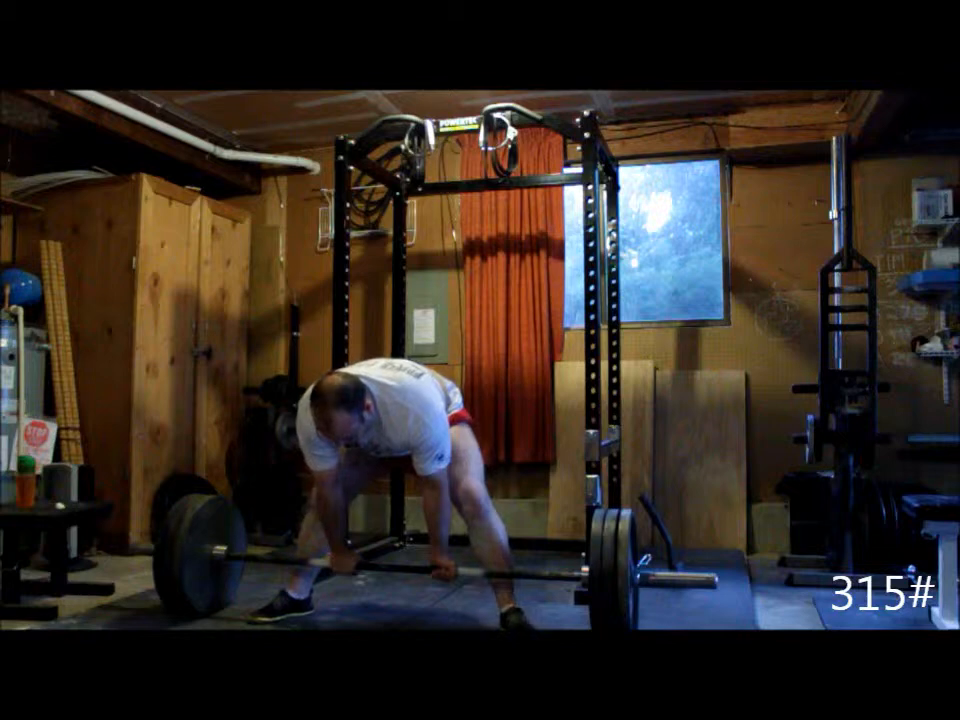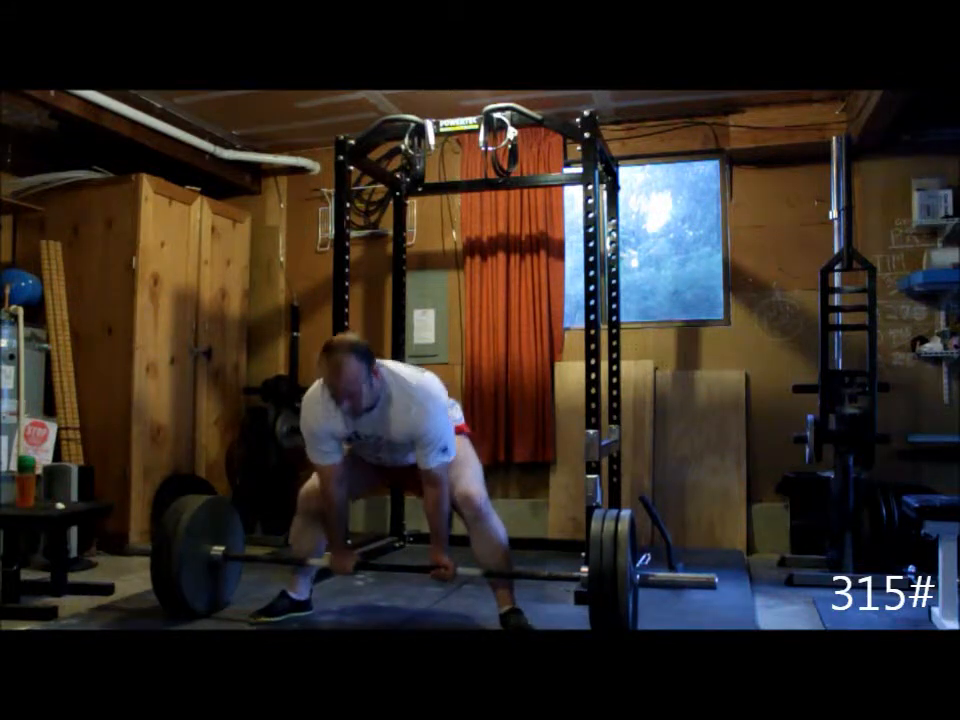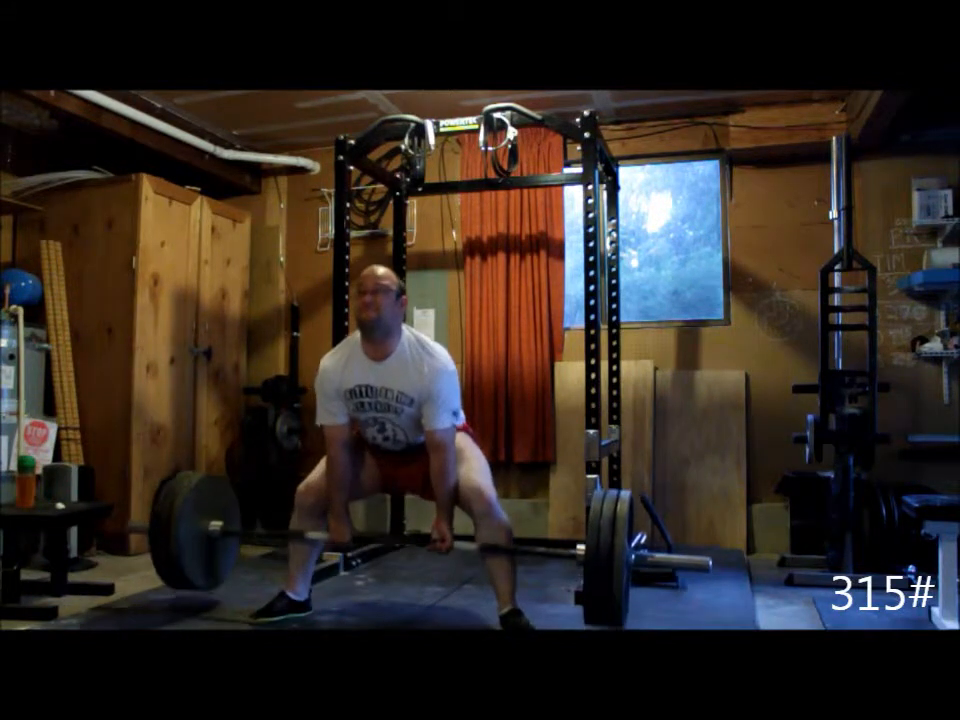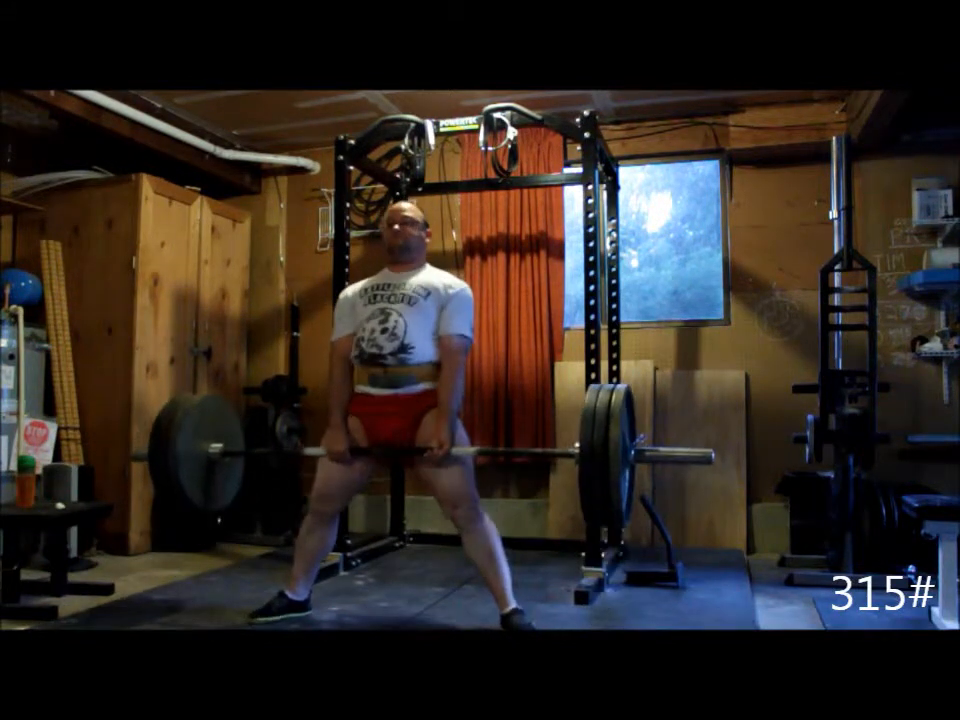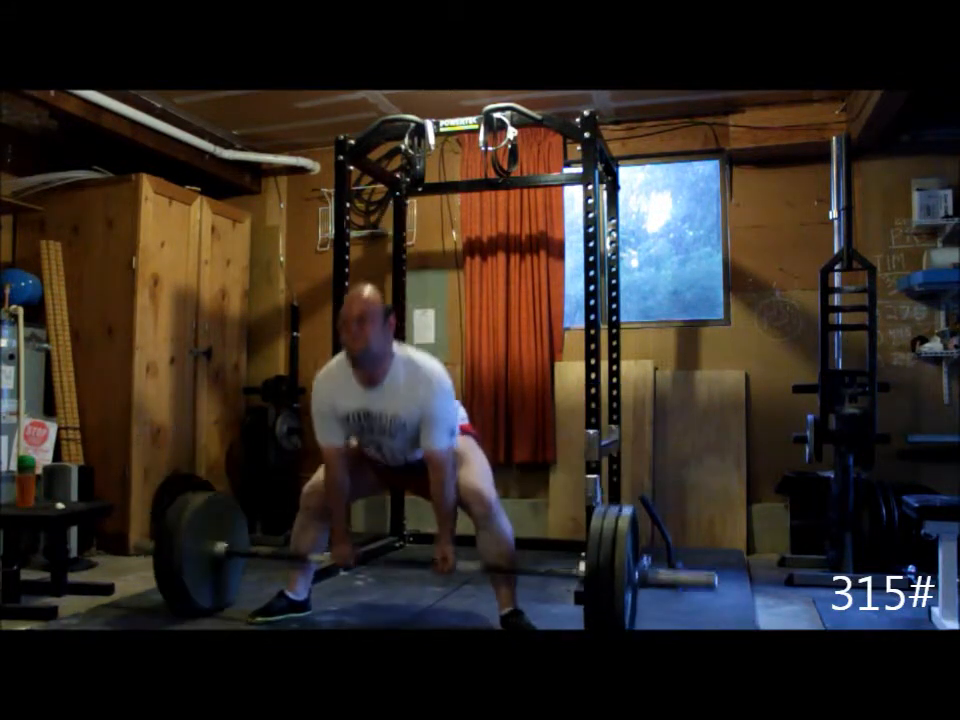
dt=1s
person 1, frame 1
left shoulder: (421, 412)
right shoulder: (310, 414)
left elbow: (434, 487)
right elbow: (329, 488)
left wrist: (439, 551)
right wrist: (339, 549)
left hip: (443, 414)
left knee: (473, 499)
right knee: (319, 498)
left ankle: (509, 608)
right ankle: (297, 594)
person 1, frame 2
left shoulder: (424, 397)
right shoulder: (314, 404)
left elbow: (434, 483)
right elbow: (333, 484)
left wrist: (439, 550)
right wrist: (338, 548)
left hip: (437, 455)
left knee: (473, 502)
right knee: (310, 500)
left ankle: (508, 609)
right ankle: (297, 595)
person 1, frame 3
left shoulder: (433, 364)
right shoulder: (333, 367)
left elbow: (440, 448)
right elbow: (339, 446)
left wrist: (442, 518)
right wrist: (339, 516)
left hip: (439, 440)
right hip: (375, 446)
left knee: (484, 502)
right knee: (307, 497)
left ankle: (509, 611)
right ankle: (295, 596)
person 1, frame 4
left shoulder: (450, 288)
right shoulder: (355, 294)
left elbow: (455, 359)
right elbow: (340, 360)
left wrist: (445, 424)
right wrist: (337, 426)
left hip: (423, 405)
right hip: (364, 406)
left knee: (465, 510)
right knee: (322, 504)
left ankle: (510, 610)
right ankle: (295, 595)
person 1, frame 5
left shoulder: (427, 379)
right shoulder: (327, 384)
left elbow: (440, 466)
right elbow: (336, 464)
left wrist: (445, 539)
right wrist: (338, 535)
left hip: (443, 447)
right hip: (375, 458)
left knee: (482, 500)
right knee: (312, 498)
left ankle: (510, 611)
right ankle: (295, 596)
